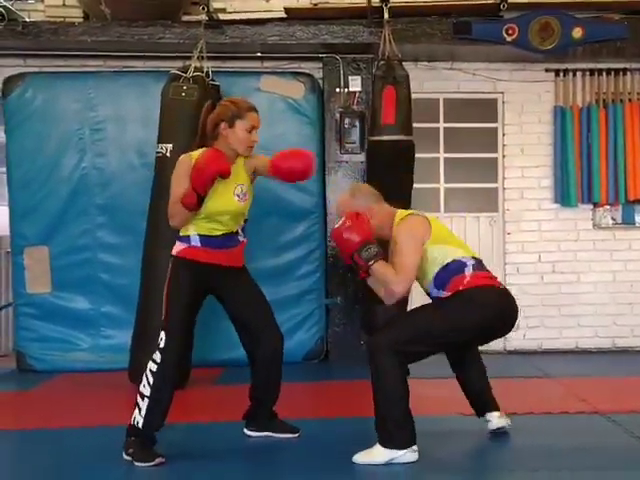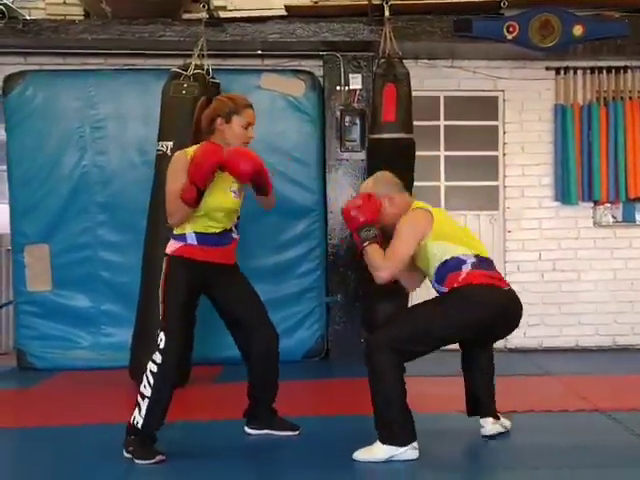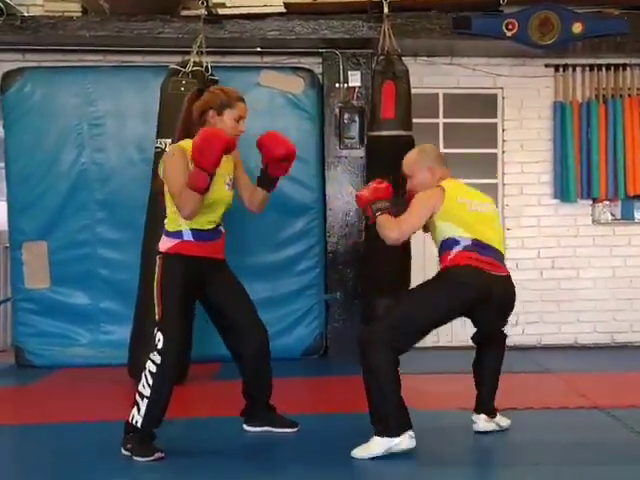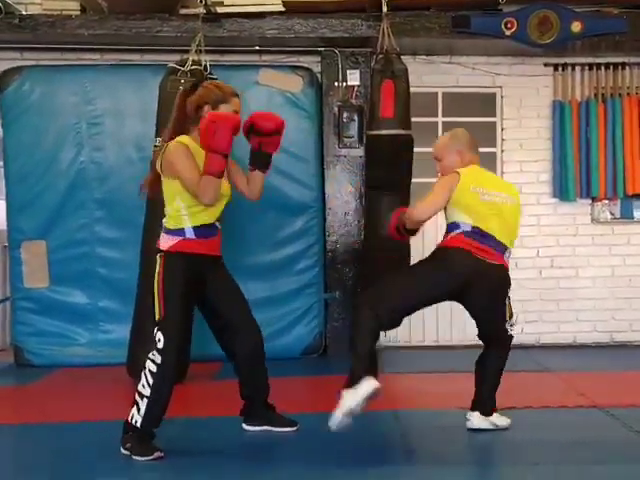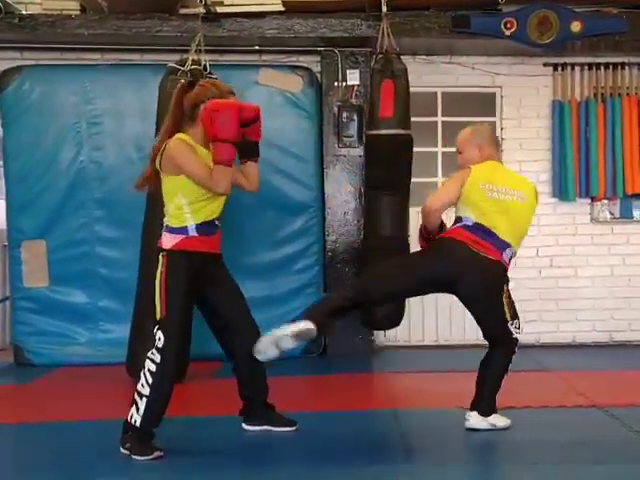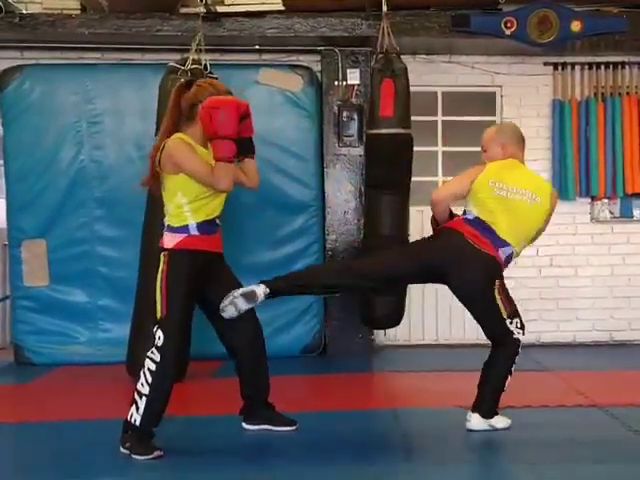
dt=0.1s
person 1, frame 1
left shoulder: (249, 163)
right shoulder: (190, 162)
left elbow: (279, 164)
right elbow: (177, 221)
left wrist: (296, 161)
right wrist: (200, 186)
left hip: (231, 267)
right hip: (191, 262)
left knee: (269, 340)
right knee: (171, 349)
left ankle: (261, 417)
right ankle: (139, 437)
person 1, frame 2
left shoulder: (242, 161)
right shoulder: (185, 159)
left elbow: (266, 203)
right elbow: (175, 218)
left wrist: (260, 181)
right wrist: (199, 180)
left hip: (224, 264)
right hip: (185, 262)
left knee: (263, 336)
right knee: (172, 348)
left ankle: (260, 415)
right ankle: (138, 436)
person 1, frame 3
left shoulder: (231, 156)
right shoulder: (179, 153)
left elbow: (254, 206)
right elbow: (186, 209)
left wrist: (272, 170)
right wrist: (205, 166)
left hip: (213, 260)
right hip: (178, 259)
left knee: (253, 333)
right knee: (170, 347)
left ankle: (258, 412)
right ankle: (137, 433)
person 1, frame 4
left shoulder: (215, 151)
right shoulder: (178, 149)
left elbow: (253, 193)
right elbow: (207, 196)
left wrist: (263, 150)
right wrist: (218, 148)
left hip: (209, 258)
right hip: (178, 258)
left knee: (246, 333)
right knee: (170, 345)
left ankle: (257, 411)
right ankle: (136, 433)
person 1, frame 5
left shoulder: (213, 147)
right shoulder: (177, 146)
left elbow: (250, 185)
right elbow: (219, 186)
left wrist: (248, 141)
right wrist: (225, 140)
left hip: (210, 256)
right hip: (180, 256)
left knee: (245, 332)
right knee: (170, 344)
left ankle: (256, 411)
right ankle: (136, 433)
person 1, frame 6
left shoulder: (209, 148)
right shoulder: (176, 146)
left elbow: (251, 181)
right elbow: (222, 183)
left wrist: (243, 138)
right wrist: (225, 137)
left hip: (211, 255)
right hip: (181, 255)
left knee: (247, 330)
right knee: (169, 343)
left ankle: (257, 410)
right ankle: (136, 432)
person 2, frame 1
left shoulder: (408, 225)
right shoulder: (393, 233)
left elbow: (399, 289)
right elbow: (390, 297)
left wrist: (366, 252)
right wrist: (361, 260)
left hip: (477, 305)
right hip: (497, 305)
left knee: (382, 345)
right knee: (457, 344)
left ankle: (397, 443)
right ankle: (491, 412)
person 2, frame 2
left shoulder: (414, 219)
right shoulder: (429, 220)
left elbow: (383, 273)
right elbow: (412, 282)
left wrist: (365, 234)
right wrist: (371, 236)
left hip: (474, 300)
right hip: (507, 304)
left knee: (381, 345)
right knee: (476, 342)
left ankle: (397, 441)
right ankle: (488, 417)
person 2, frame 3
left shoulder: (434, 194)
right shoulder: (482, 199)
left elbow: (395, 234)
left wrist: (378, 209)
left hip: (459, 281)
right hip: (501, 287)
left knee: (374, 339)
right knee: (491, 339)
left ankle: (393, 431)
right ankle: (486, 414)
person 2, frame 4
left shoulder: (455, 179)
right shoulder: (510, 192)
left elbow: (418, 214)
left wrist: (403, 224)
left hip: (451, 263)
right hip: (492, 275)
left knee: (368, 314)
right knee: (497, 339)
left ankle: (361, 381)
right ankle: (482, 411)
person 2, frame 5
left shoulder: (469, 175)
right shoulder: (531, 190)
left elbow: (432, 206)
left wrist: (432, 234)
left hip: (445, 256)
right hip: (487, 273)
left knee: (363, 288)
right knee: (505, 341)
left ankle: (308, 324)
right ankle: (482, 412)
person 2, frame 6
left shoulder: (483, 172)
right shoulder: (548, 193)
left elbow: (439, 199)
right elbow: (528, 237)
left wrist: (443, 227)
left hip: (444, 247)
right hip: (479, 267)
left knee: (354, 272)
right knee: (507, 340)
left ankle: (266, 289)
right ankle: (484, 414)
